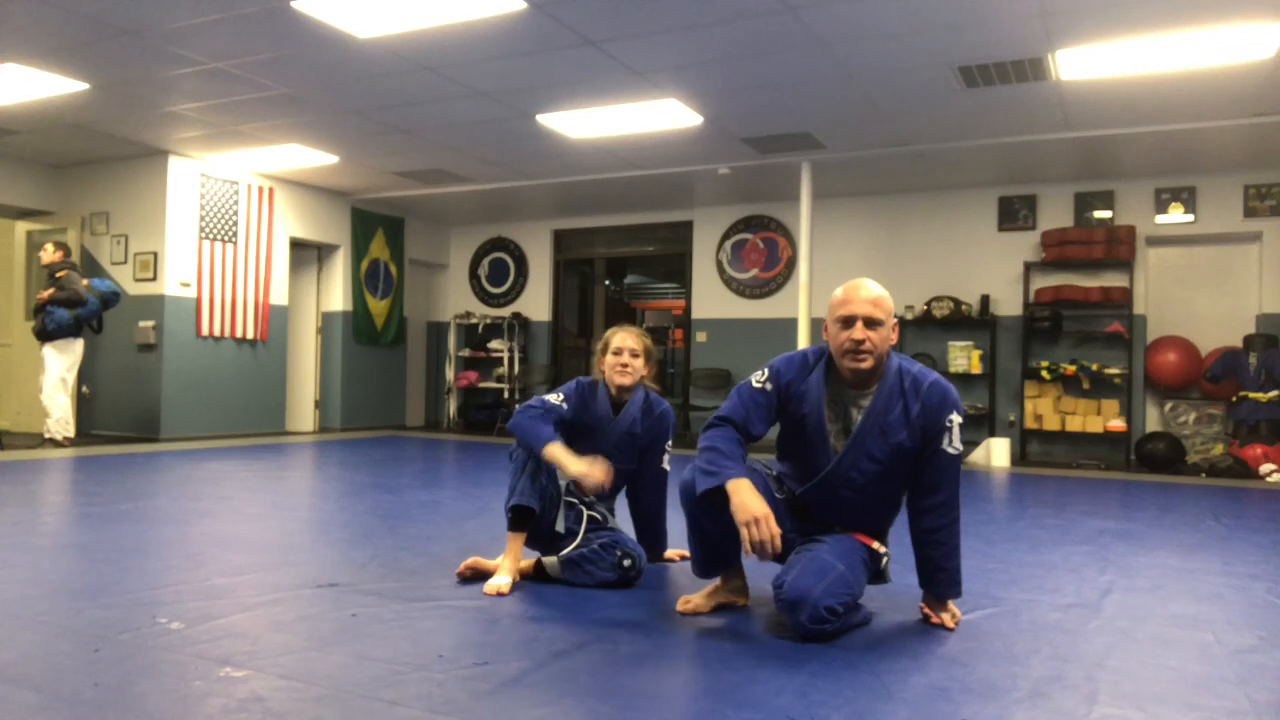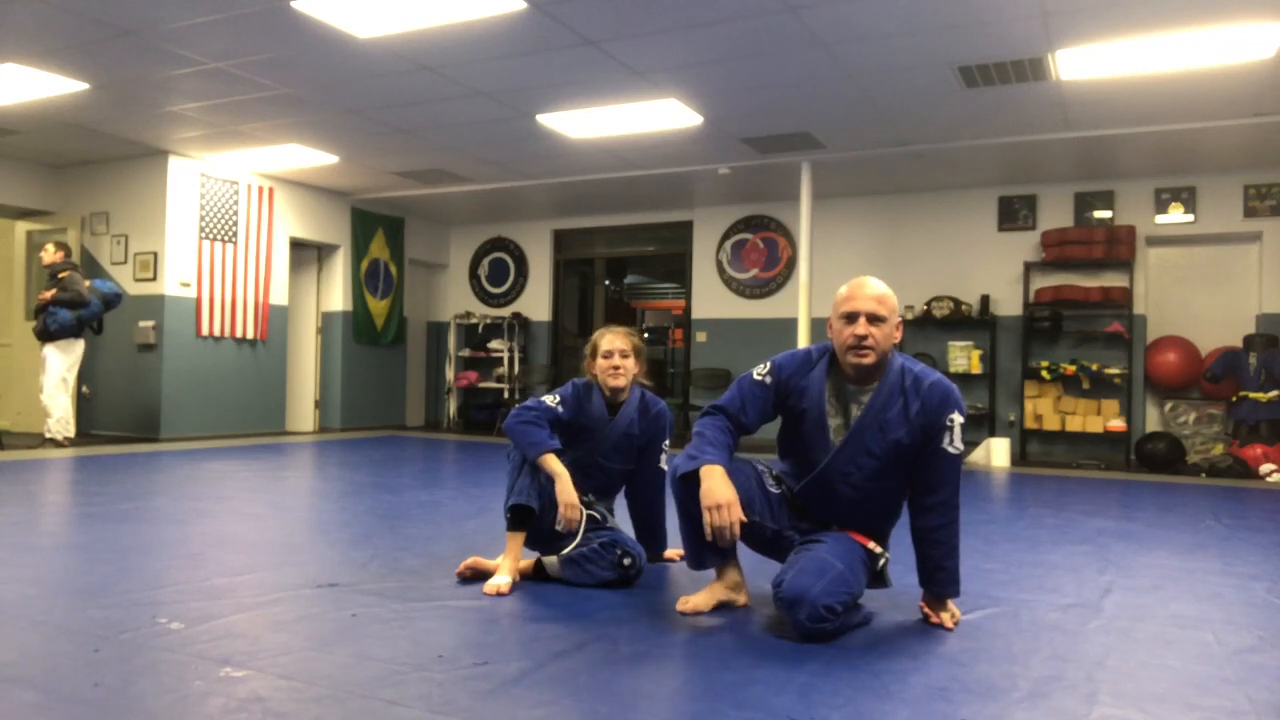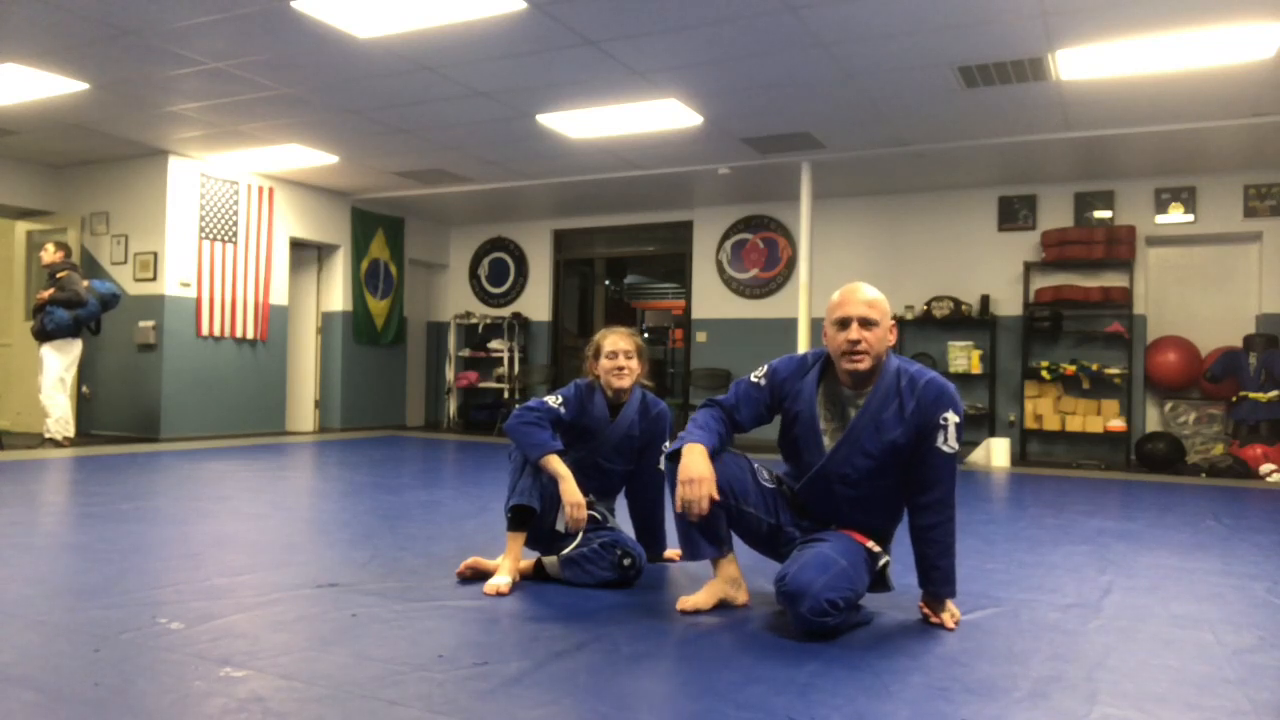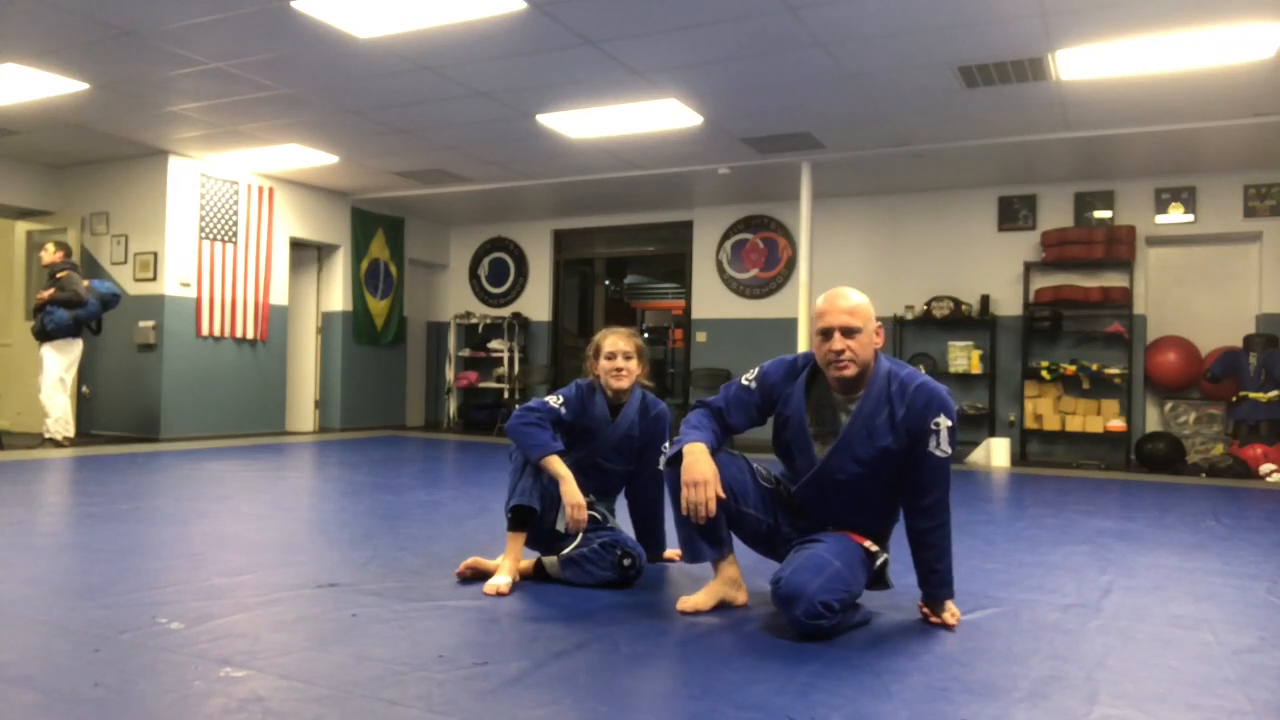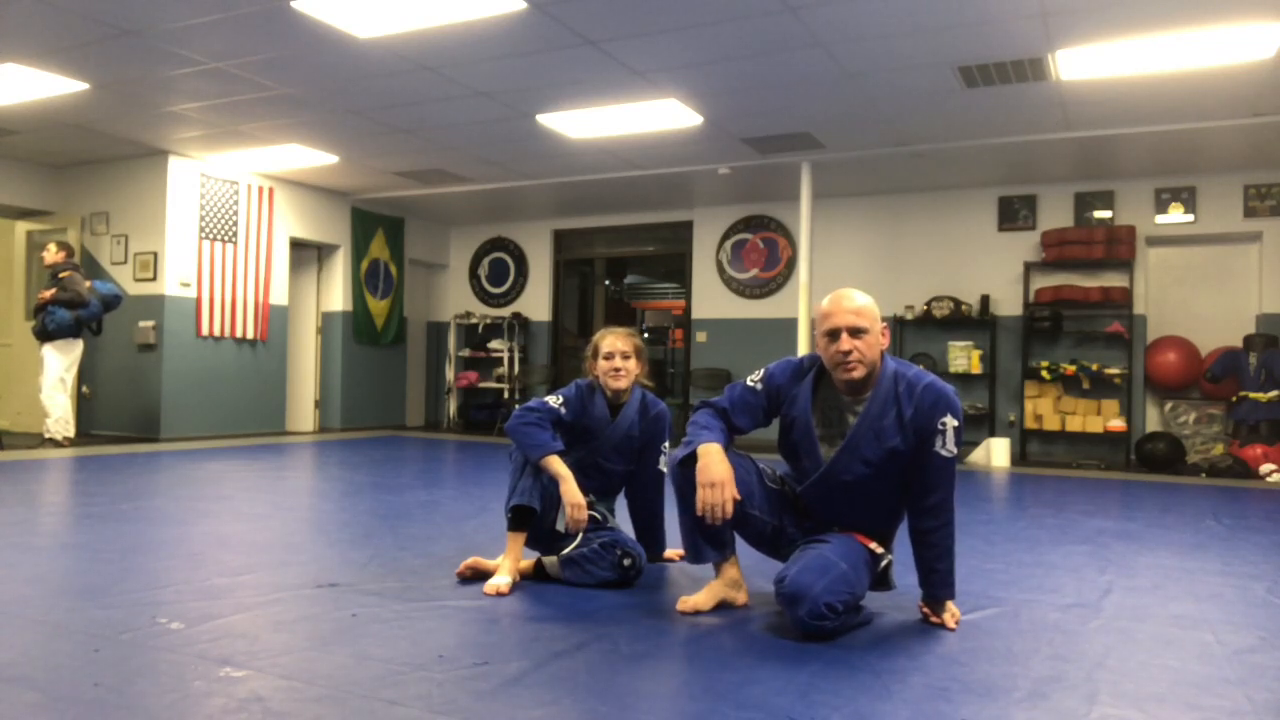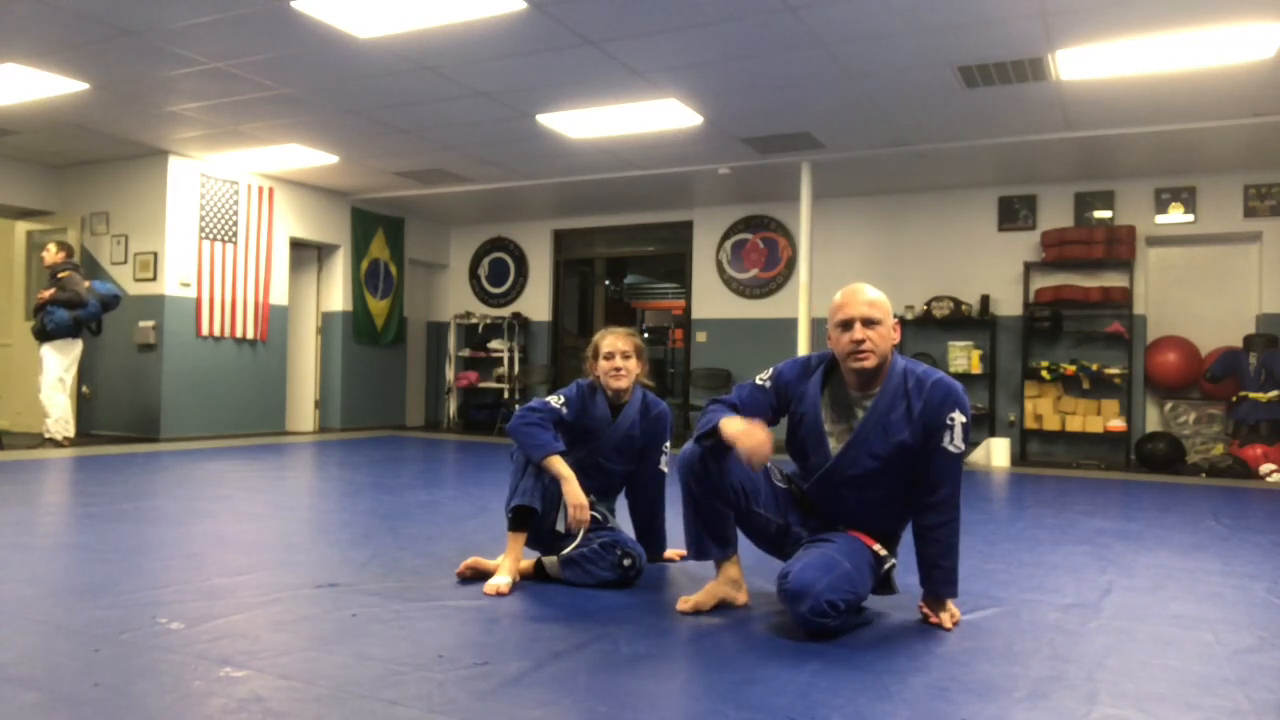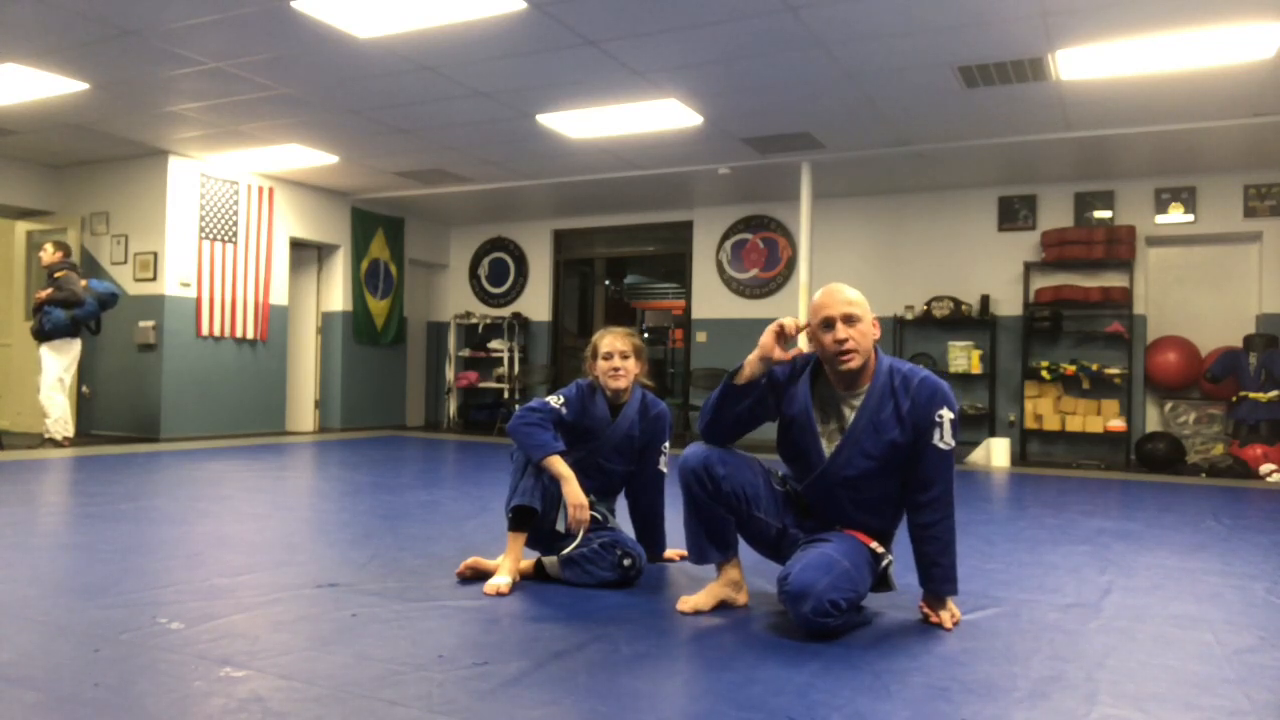
dt=0.7s
person 1, frame 1
left shoulder: (931, 397)
right shoulder: (792, 372)
left elbow: (934, 504)
right elbow: (724, 428)
left wrist: (939, 592)
right wrist: (739, 488)
left hip: (851, 535)
right hip: (786, 505)
left knee: (809, 608)
right knee: (700, 483)
left ankle: (849, 609)
right ankle: (730, 582)
person 1, frame 2
left shoulder: (932, 397)
right shoulder: (796, 369)
left elbow: (935, 503)
right elbow: (722, 416)
left wrist: (939, 591)
right wrist: (712, 472)
left hip: (850, 534)
right hip: (785, 506)
left knee: (807, 605)
right knee: (690, 470)
left ankle: (850, 609)
right ankle: (729, 579)
person 1, frame 3
left shoulder: (930, 396)
right shoulder: (795, 373)
left elbow: (931, 503)
right elbow: (722, 410)
left wrist: (938, 592)
right wrist: (694, 448)
left hip: (854, 535)
right hip: (787, 509)
left knee: (809, 597)
right knee: (691, 459)
right ankle: (727, 577)
person 1, frame 4
left shoulder: (921, 399)
right shoulder: (786, 375)
left elbow: (927, 505)
right elbow: (712, 412)
left wrist: (937, 594)
right wrist: (695, 449)
left hip: (850, 535)
right hip: (784, 510)
left knee: (805, 601)
right knee: (688, 461)
right ankle: (727, 577)
person 1, frame 5
left shoulder: (928, 400)
right shoulder: (792, 377)
left elbow: (931, 506)
right elbow: (715, 411)
left wrist: (938, 595)
right wrist: (710, 451)
left hip: (854, 536)
right hip: (788, 509)
left knee: (809, 601)
right knee: (689, 461)
right ankle: (728, 577)
person 1, frame 6
left shoulder: (936, 396)
right shoulder: (803, 375)
left elbow: (937, 504)
right elbow: (721, 409)
left wrist: (938, 593)
right wrist: (731, 426)
left hip: (859, 536)
right hip: (795, 510)
left knee: (809, 598)
right knee: (700, 456)
left ankle: (867, 576)
right ankle: (728, 577)
person 1, frame 7
left shoulder: (923, 394)
right shoulder: (792, 376)
left elbow: (931, 501)
right elbow: (713, 430)
left wrist: (938, 591)
right wrist: (757, 362)
left hip: (854, 536)
right hip: (789, 510)
left knee: (810, 597)
right knee: (699, 460)
right ankle: (729, 578)
person 2, frame 1
left shoulder: (657, 413)
right shoulder: (582, 392)
left elbow: (649, 485)
right elbow: (524, 418)
left wrist: (654, 548)
right wrist: (571, 463)
left hip: (591, 516)
right hip: (544, 507)
left knee: (631, 561)
right knee: (535, 442)
left ankle: (522, 566)
right ankle: (509, 561)
person 2, frame 2
left shoulder: (653, 413)
right shoulder: (577, 394)
left elbow: (648, 485)
right elbow: (519, 420)
left wrist: (654, 547)
right wrist: (562, 478)
left hip: (589, 518)
right hip: (543, 506)
left knee: (631, 561)
right knee: (532, 444)
left ankle: (522, 567)
right ankle: (509, 562)
person 2, frame 3
left shoulder: (654, 413)
right shoulder: (579, 394)
left elbow: (647, 485)
right elbow: (521, 420)
left wrist: (654, 548)
right wrist: (565, 478)
left hip: (590, 515)
right hip: (545, 506)
left knee: (630, 560)
right knee: (532, 444)
left ankle: (523, 567)
right ankle: (509, 561)
person 2, frame 4
left shoulder: (654, 413)
right shoulder: (580, 394)
left elbow: (647, 485)
right elbow: (522, 420)
left wrist: (654, 548)
right wrist: (566, 478)
left hip: (591, 514)
right hip: (545, 505)
left knee: (630, 560)
right knee: (532, 445)
left ankle: (522, 567)
right ankle: (509, 562)
person 2, frame 5
left shoulder: (653, 414)
right shoulder: (579, 395)
left elbow: (647, 485)
right elbow: (522, 420)
left wrist: (654, 548)
right wrist: (566, 478)
left hip: (590, 515)
right hip: (547, 506)
left knee: (630, 560)
right knee: (533, 445)
left ankle: (524, 566)
right ankle: (509, 562)
person 2, frame 6
left shoulder: (655, 413)
right shoulder: (581, 395)
left elbow: (648, 485)
right elbow: (524, 421)
left wrist: (654, 548)
right wrist: (568, 479)
left hip: (591, 515)
right hip: (545, 506)
left knee: (630, 560)
right knee: (535, 447)
left ankle: (523, 568)
right ankle: (509, 562)
person 2, frame 7
left shoulder: (654, 414)
right shoulder: (580, 395)
left elbow: (647, 486)
right elbow: (523, 421)
left wrist: (654, 548)
right wrist: (568, 479)
left hip: (591, 515)
right hip: (545, 506)
left knee: (630, 560)
right knee: (535, 448)
left ankle: (524, 567)
right ankle: (509, 562)
person 3, frame 1
left shoulder: (68, 275)
right shoulder: (53, 278)
left elbow: (80, 296)
right elbow: (40, 310)
left wrist: (50, 296)
right wrist: (42, 302)
left hip: (64, 343)
right hip: (52, 343)
left knee: (53, 392)
right knee: (53, 392)
left ankle: (58, 438)
right ankle: (60, 437)
person 3, frame 2
left shoulder: (70, 276)
right shoulder: (54, 279)
left elbow: (83, 297)
right elbow: (42, 312)
left wrist: (52, 297)
right wrist: (43, 303)
left hip: (65, 344)
right hip: (52, 344)
left knee: (53, 392)
right knee: (52, 392)
left ankle: (58, 438)
right ankle: (60, 436)
person 3, frame 3
left shoulder: (68, 276)
right shoulder: (53, 279)
left elbow: (80, 297)
right elbow: (39, 311)
left wrist: (50, 297)
right wrist: (41, 302)
left hip: (62, 343)
right hip: (50, 343)
left knee: (52, 391)
right knee: (52, 391)
left ankle: (57, 438)
right ankle: (61, 436)
person 3, frame 4
left shoulder: (68, 276)
right shoulder: (54, 279)
left elbow: (80, 297)
right elbow: (39, 311)
left wrist: (49, 297)
right wrist: (41, 302)
left hip: (63, 343)
right hip: (51, 342)
left knee: (51, 391)
right knee: (55, 391)
left ankle: (58, 437)
right ankle: (61, 436)
person 3, frame 5
left shoulder: (70, 276)
right shoulder: (55, 278)
left elbow: (81, 297)
right elbow: (39, 311)
left wrist: (52, 296)
right wrist: (42, 302)
left hip: (63, 343)
right hip: (52, 343)
left knee: (52, 391)
right knee: (54, 391)
left ankle: (58, 437)
right ankle: (59, 436)
person 3, frame 6
left shoulder: (69, 276)
right shoulder: (55, 278)
left elbow: (80, 297)
right elbow: (40, 310)
left wrist: (51, 297)
right wrist: (42, 301)
left hip: (62, 343)
right hip: (51, 343)
left knee: (51, 390)
right knee: (55, 391)
left ankle: (58, 437)
right ankle: (61, 436)
person 3, frame 7
left shoulder: (66, 275)
right shoulder: (54, 278)
left elbow: (77, 296)
right elbow: (39, 310)
left wrist: (48, 296)
right wrist: (40, 302)
left hip: (62, 343)
right hip: (51, 343)
left knee: (50, 390)
right knee: (55, 391)
left ankle: (57, 437)
right ankle: (61, 436)
